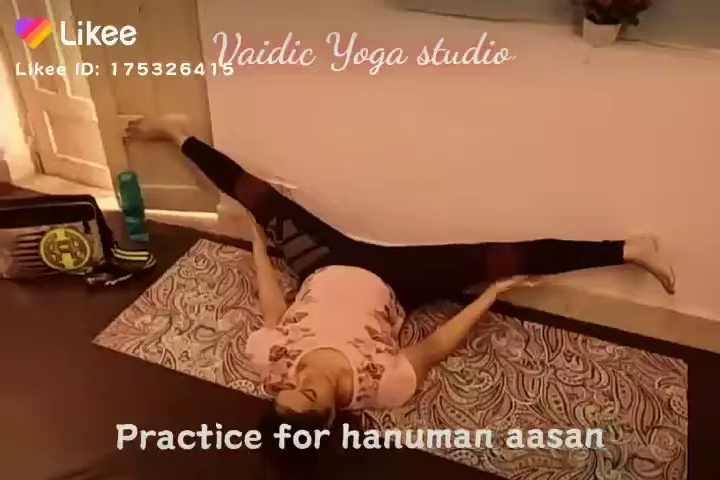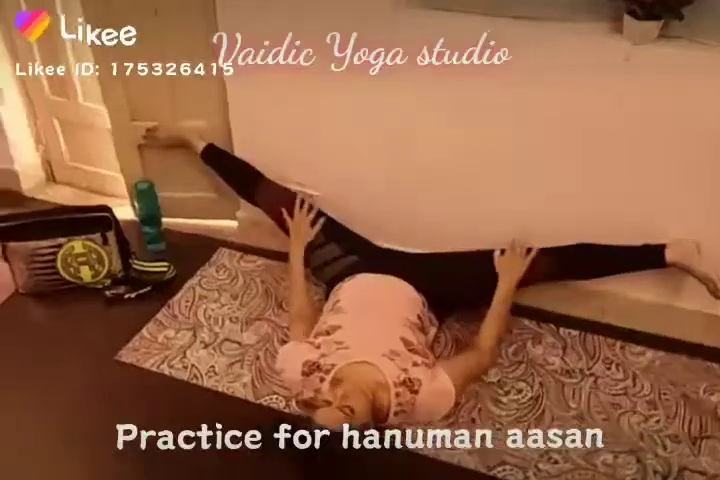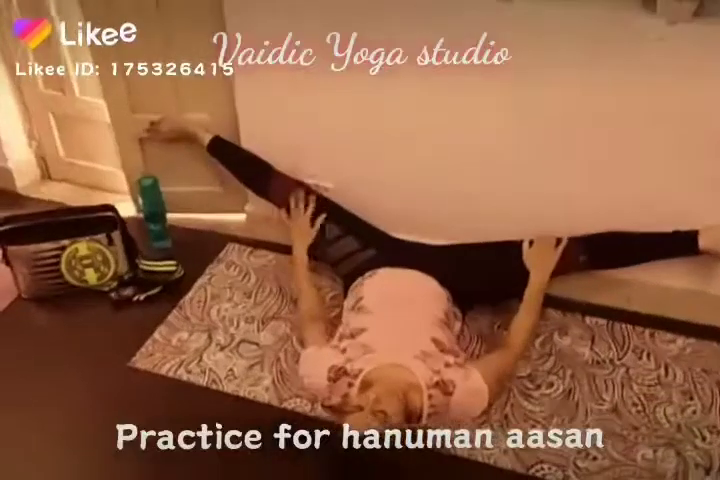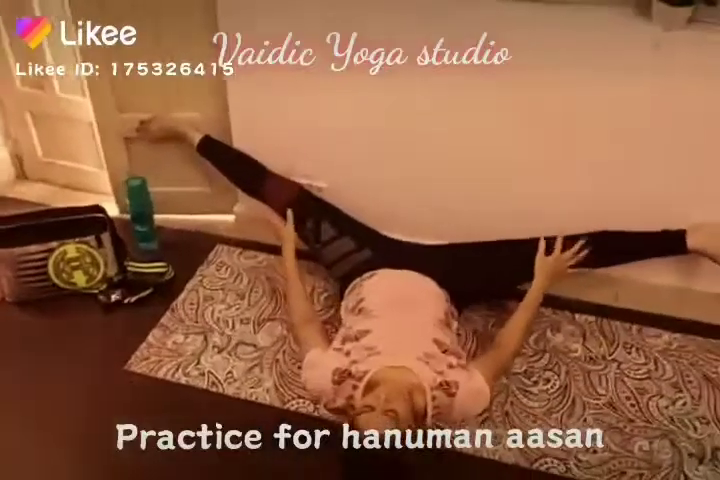
dt=0.4s
person 1, frame 1
left shoulder: (268, 356)
right shoulder: (382, 387)
left elbow: (274, 308)
right elbow: (434, 347)
left wrist: (258, 248)
right wrist: (490, 296)
left hip: (329, 267)
right hip: (386, 281)
left knee: (256, 196)
right knee: (499, 259)
person 1, frame 2
left shoulder: (298, 372)
right shoulder: (421, 401)
left elbow: (300, 316)
right elbow: (480, 354)
left wrist: (296, 251)
right wrist: (507, 282)
left hip: (358, 277)
right hip: (416, 290)
left knee: (280, 202)
right knee: (533, 263)
person 1, frame 3
left shoulder: (324, 377)
right shoulder: (453, 401)
left elbow: (310, 318)
right elbow: (511, 351)
left wrist: (299, 248)
right wrist: (539, 277)
left hip: (376, 270)
right hip: (440, 282)
left knee: (293, 195)
person 1, frame 4
left shoulder: (328, 381)
right shoulder: (456, 399)
left elbow: (304, 323)
right elbow: (503, 350)
left wrist: (288, 254)
right wrist: (544, 282)
left hip: (372, 272)
right hip: (437, 282)
left knee: (285, 198)
right knee: (557, 252)
